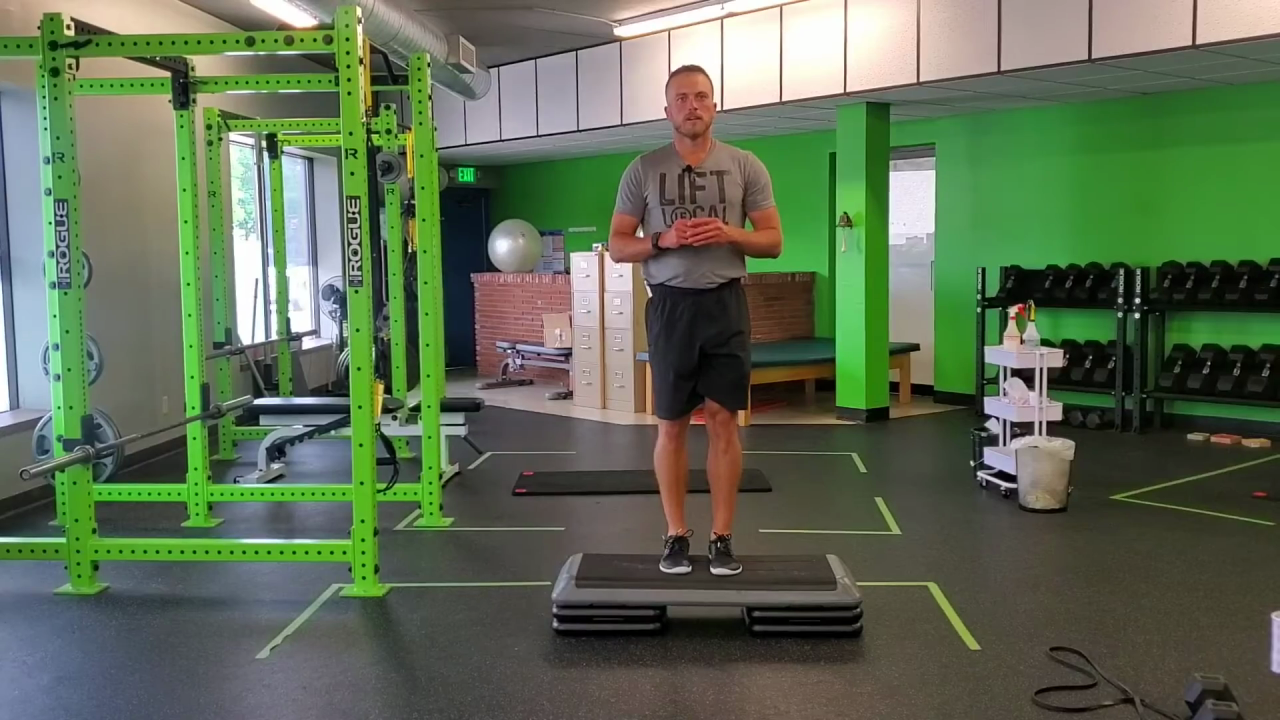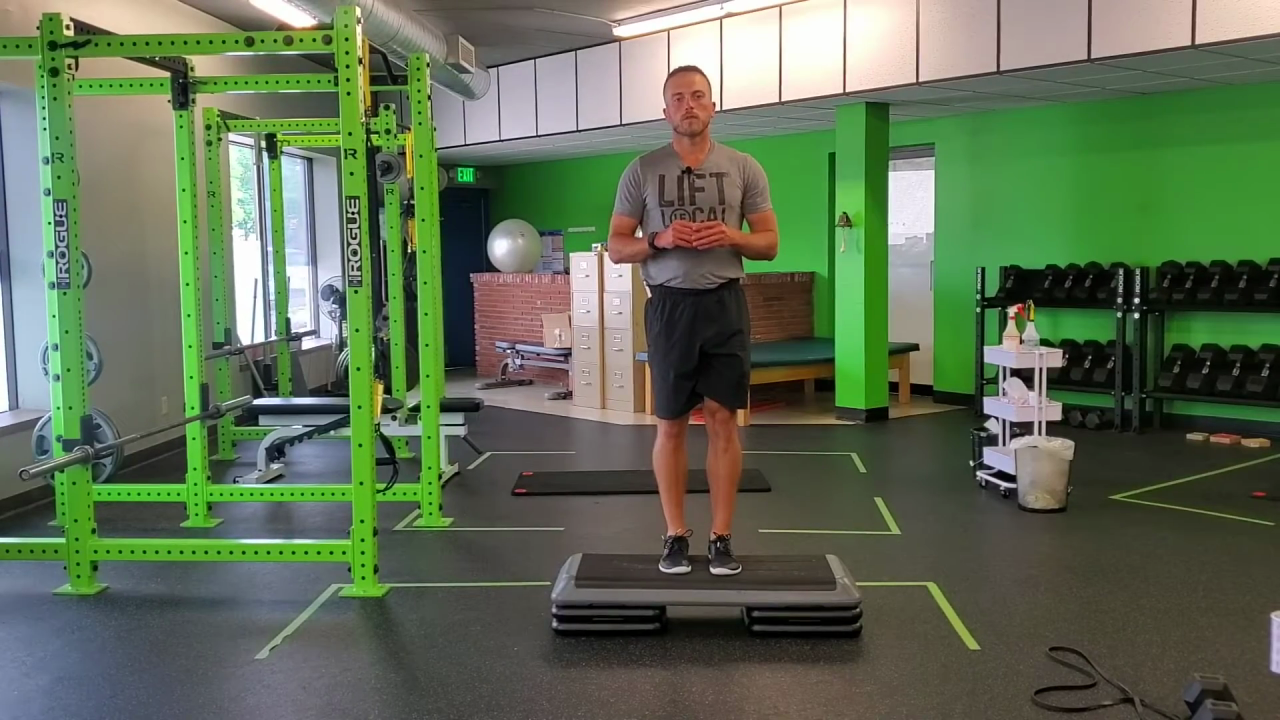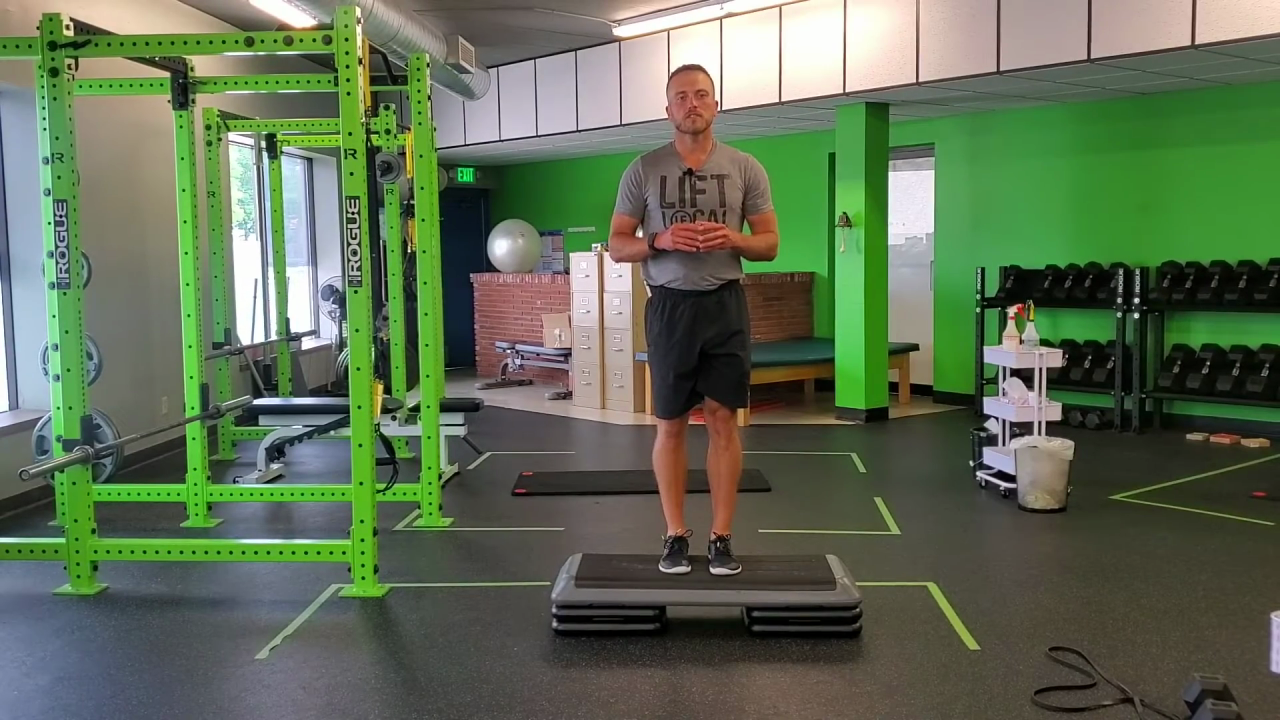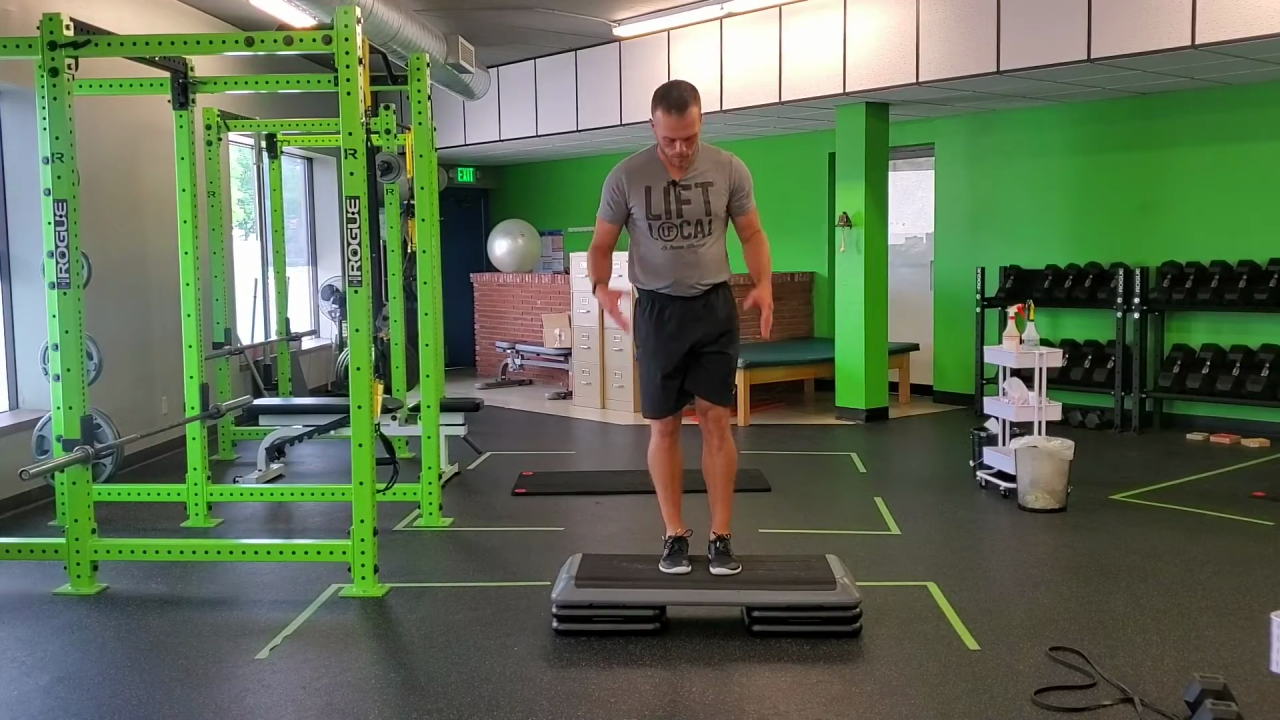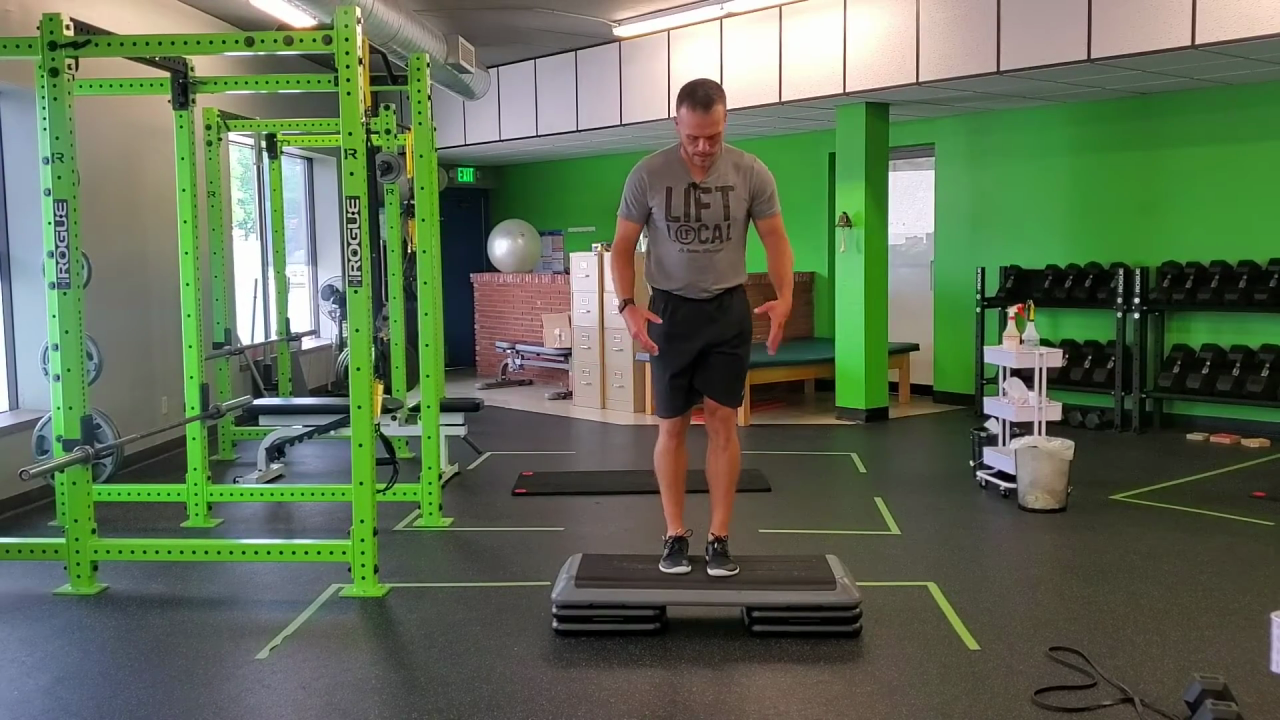
dt=1s
person 1, frame 1
left shoulder: (745, 166)
right shoulder: (643, 170)
left elbow: (773, 241)
right elbow: (618, 246)
left wrist: (730, 233)
right wrist: (661, 240)
left hip: (725, 303)
right hip: (670, 305)
left knee: (722, 420)
right knee: (671, 424)
left ankle: (721, 537)
right ankle: (676, 535)
person 1, frame 2
left shoulder: (743, 167)
right shoulder: (643, 170)
left elbow: (769, 243)
right elbow: (617, 246)
left wrist: (731, 236)
right wrist: (659, 240)
left hip: (725, 304)
right hip: (670, 306)
left knee: (722, 419)
right knee: (671, 424)
left ankle: (721, 537)
right ankle: (675, 535)
person 1, frame 3
left shoulder: (745, 168)
right shoulder: (644, 170)
left elbow: (770, 243)
right elbow: (617, 245)
left wrist: (733, 238)
right wrist: (659, 240)
left hip: (725, 304)
right hip: (670, 305)
left knee: (723, 420)
right knee: (670, 423)
left ankle: (721, 536)
right ankle: (676, 534)
person 1, frame 4
left shoulder: (729, 169)
right shoulder: (626, 176)
left elbow: (752, 232)
right elbow: (601, 244)
left wrist: (763, 282)
right wrist: (601, 284)
left hip: (714, 306)
right hip: (657, 310)
left knee: (715, 419)
right knee: (664, 425)
left ankle: (720, 537)
right ankle: (675, 535)
person 1, frame 5
left shoulder: (751, 173)
right shoulder: (647, 175)
left elbow: (776, 240)
right elbow: (623, 246)
left wrist: (783, 296)
right wrist: (628, 305)
left hip: (728, 309)
right hip: (670, 311)
left knee: (722, 420)
right knee: (673, 425)
left ankle: (719, 537)
right ankle: (675, 535)
